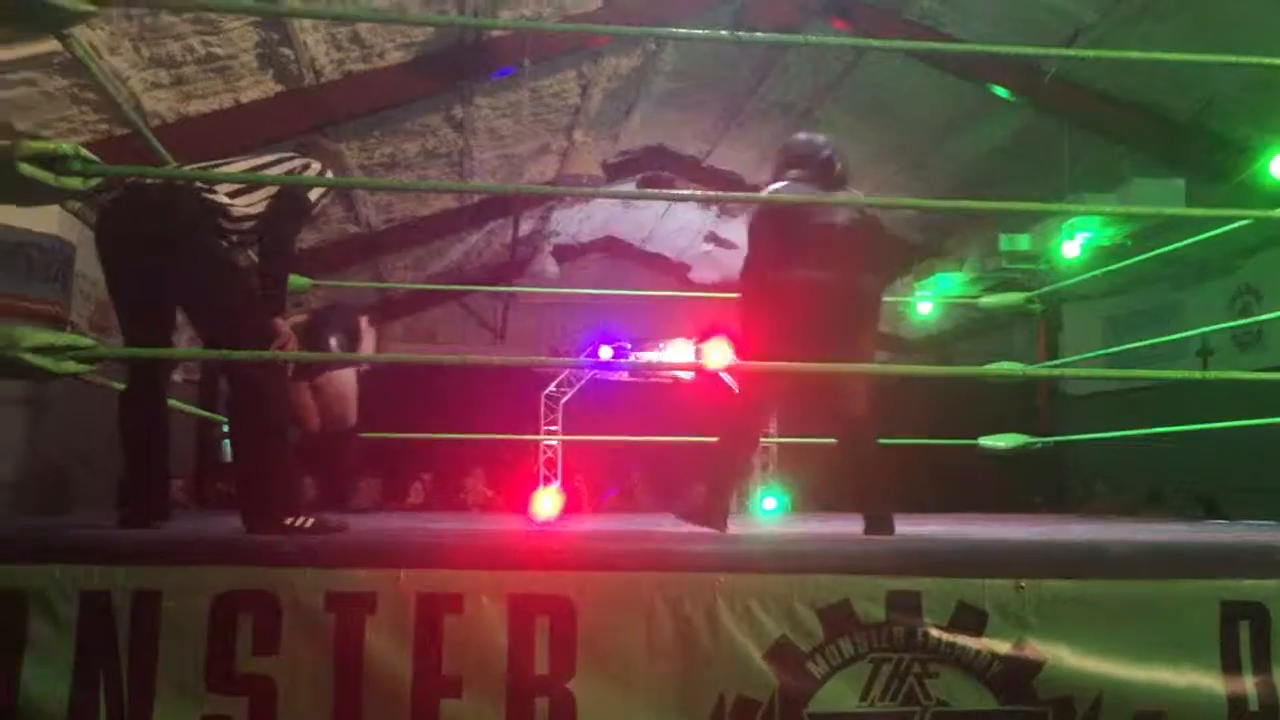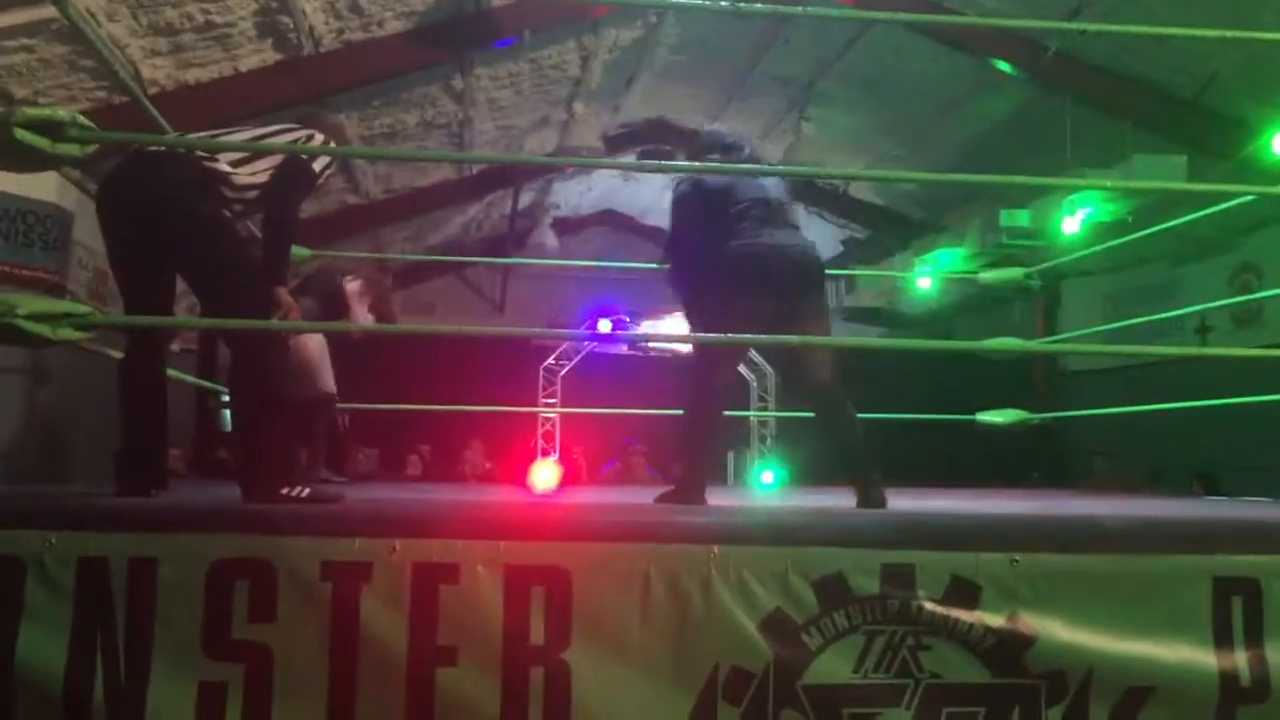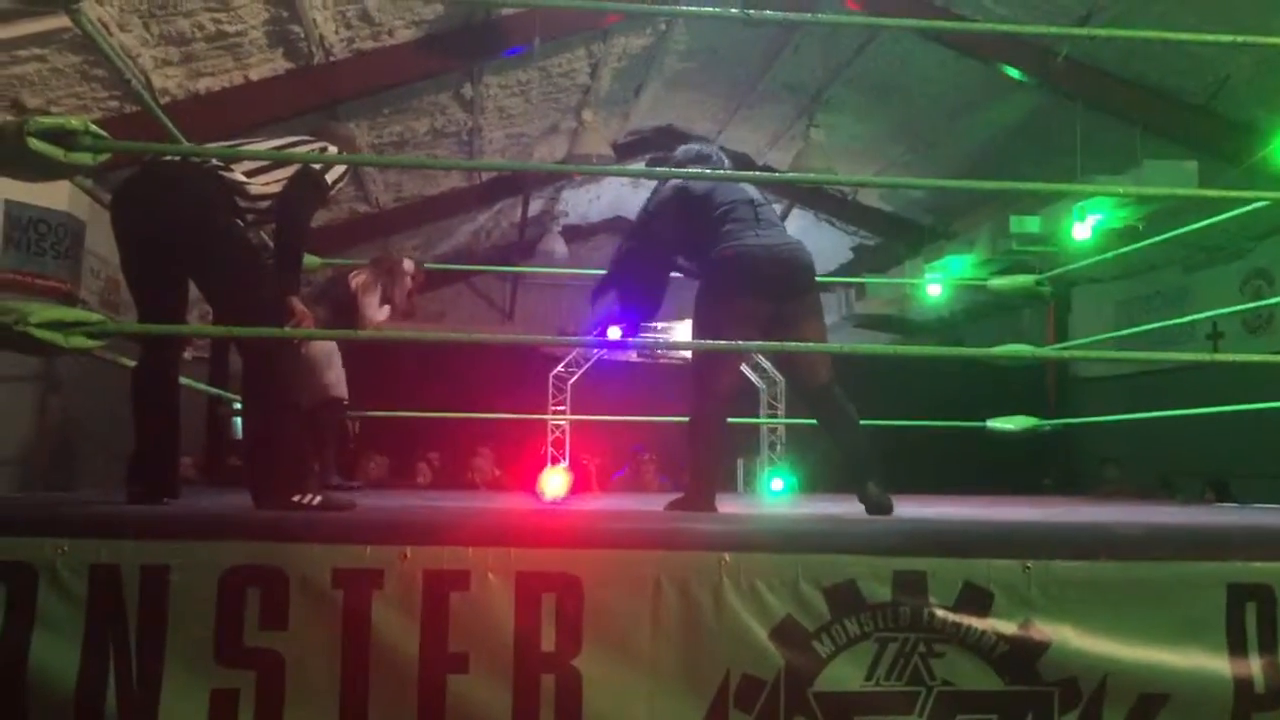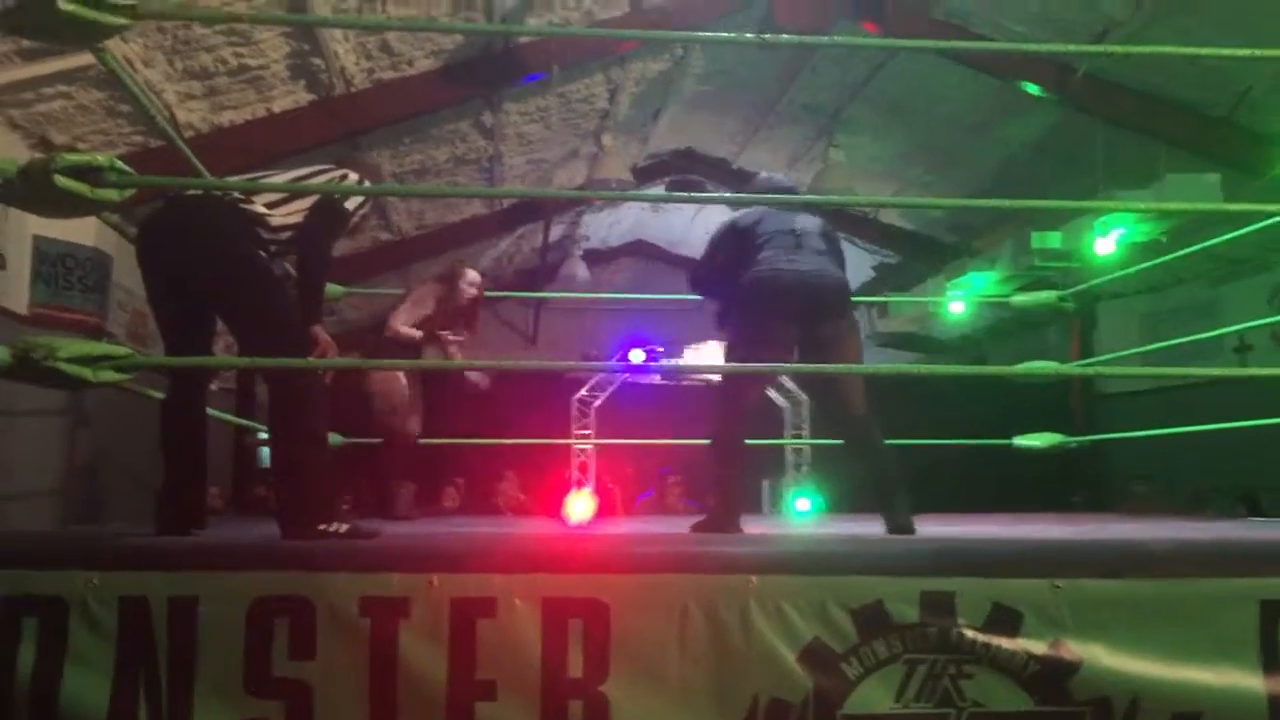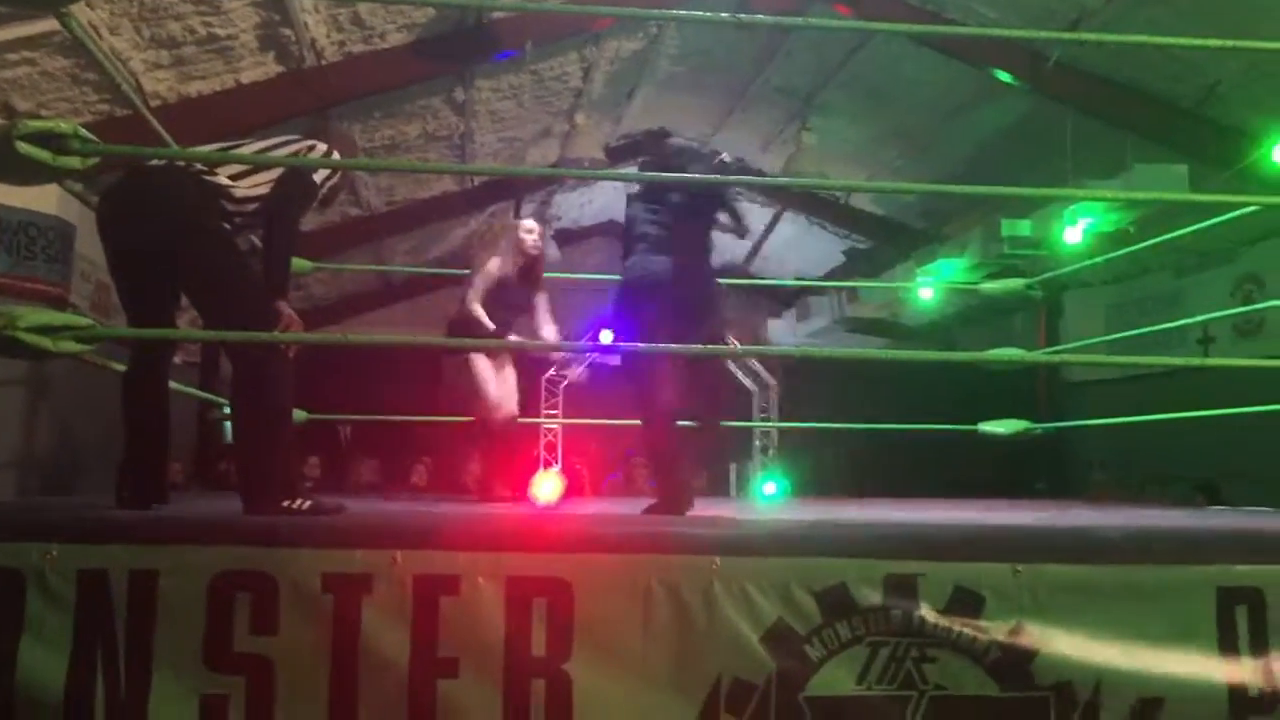
dt=0.5s
person 1, frame 1
left shoulder: (262, 167)
right shoulder: (316, 172)
right elbow: (278, 230)
right wrist: (273, 313)
left hip: (121, 213)
right hip: (182, 222)
left knee: (147, 365)
right knee: (257, 360)
left ankle: (140, 506)
right ankle: (274, 511)
person 1, frame 2
left shoulder: (262, 138)
right shoulder: (320, 144)
right elbow: (281, 201)
right wrist: (275, 284)
left hip: (122, 183)
right hip: (184, 191)
left knee: (146, 334)
right knee: (256, 332)
left ankle: (137, 476)
right ankle: (271, 480)
person 1, frame 3
left shoulder: (275, 149)
right shoulder: (333, 157)
right elbow: (294, 209)
right wrist: (289, 293)
left hip: (136, 192)
right hip: (197, 201)
left knee: (160, 341)
right knee: (269, 341)
left ankle: (149, 483)
right ankle: (282, 488)
person 1, frame 4
left shoulder: (302, 179)
right shoulder: (356, 185)
right elbow: (315, 238)
right wrist: (312, 322)
left hip: (161, 228)
right hip: (221, 234)
left knee: (188, 374)
right knee: (295, 371)
left ankle: (178, 515)
right ankle: (310, 517)
person 1, frame 5
left shoulder: (270, 152)
right shoulder: (325, 156)
right elbow: (283, 210)
right wrist: (277, 297)
left hip: (123, 198)
right hip: (182, 207)
left knee: (150, 347)
right knee: (260, 346)
left ankle: (138, 488)
right ankle: (272, 494)
person 2, frame 1
left shoulder: (777, 197)
right shoulder: (858, 205)
left elbow: (758, 268)
right elbow: (881, 263)
left wrist: (750, 323)
left hip: (797, 306)
right hip: (855, 305)
left knee: (749, 410)
right knee: (854, 418)
left ankle: (714, 505)
right ankle: (877, 515)
person 2, frame 2
left shoulder: (694, 182)
right shoulder: (772, 182)
left elbow: (685, 248)
left wrist: (694, 304)
left hip: (745, 271)
right hip: (804, 266)
left knee: (708, 384)
right knee: (823, 383)
left ankle: (691, 485)
right ankle: (868, 484)
person 2, frame 3
left shoulder: (677, 190)
right shoulder: (747, 189)
left elbow: (640, 252)
left wrist: (620, 302)
right wrist: (686, 264)
left hip: (740, 272)
right hip: (794, 265)
left knee: (713, 390)
right knee: (821, 387)
left ankle: (701, 493)
right ankle: (870, 485)
person 2, frame 4
left shoulder: (745, 221)
right shoulder: (820, 225)
left elbow: (704, 279)
left wrist: (729, 304)
left hip: (768, 297)
right hip: (829, 299)
left knee: (734, 414)
right knee: (855, 417)
left ankle: (724, 514)
right ankle: (896, 511)
person 2, frame 5
left shoulder: (637, 199)
right shoulder: (698, 195)
right elbow: (715, 179)
right wrist: (732, 213)
left hip: (639, 293)
right hip: (693, 291)
left knee: (655, 402)
right knee: (706, 391)
left ankle: (673, 492)
person 3, frame 1
left shoulder: (317, 318)
right shoulder: (363, 322)
left hip: (301, 360)
right hip: (333, 359)
left knee: (311, 433)
right knee: (344, 430)
left ankle: (326, 495)
right ankle: (344, 496)
person 3, frame 2
left shoulder: (339, 281)
right shoulder: (360, 287)
right elbow: (358, 327)
right wrist: (372, 316)
right hip: (302, 323)
left knee: (302, 398)
right knee: (323, 394)
right ankle: (315, 466)
person 3, frame 3
left shoulder: (370, 281)
right shoulder: (371, 279)
right elbow: (370, 322)
right wrist: (392, 304)
right hip: (317, 329)
left knee: (314, 402)
right knee: (335, 400)
right ankle: (328, 473)
person 3, frame 4
left shoulder: (455, 311)
right shoulder: (429, 296)
left elbow: (450, 348)
right elbow: (392, 328)
left wrist: (467, 374)
right wrist: (432, 337)
left hip: (409, 363)
right hip: (386, 361)
left knee: (408, 434)
right knee: (401, 433)
right ankle: (388, 503)
person 3, frame 5
left shoulder: (531, 276)
right shoulder: (496, 262)
left elbow: (544, 323)
right elbow: (471, 303)
right wrist: (497, 334)
left hip: (499, 348)
right hip: (471, 342)
left knee: (508, 415)
right knee: (494, 410)
left ankle: (491, 483)
